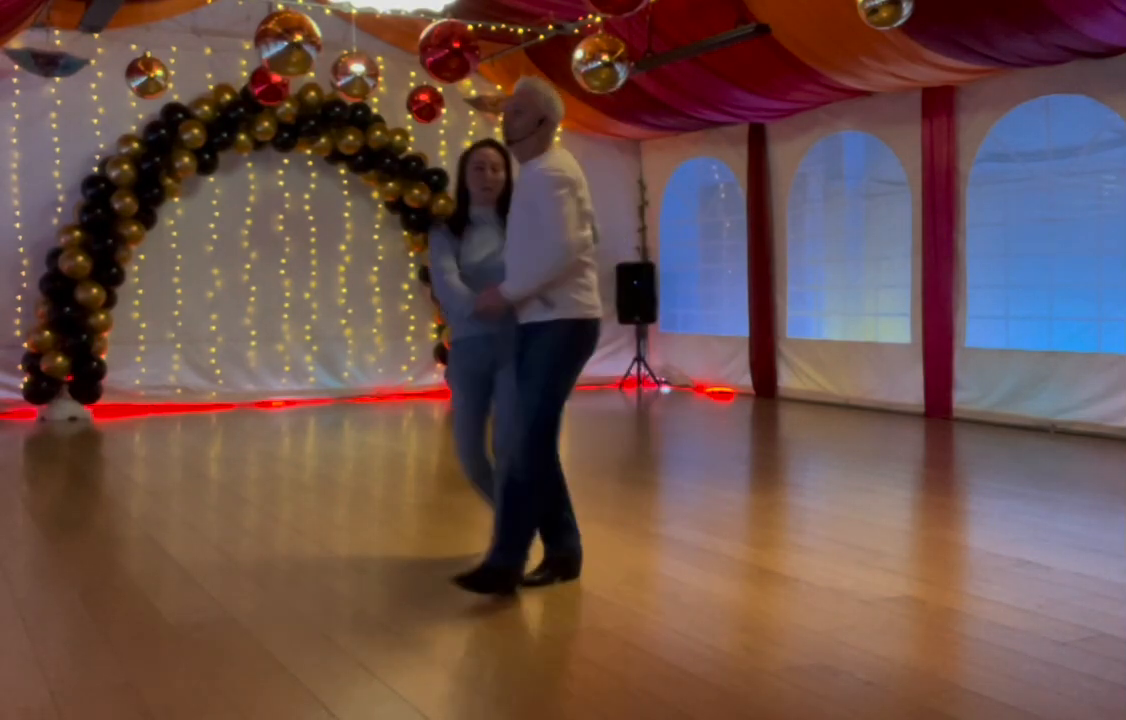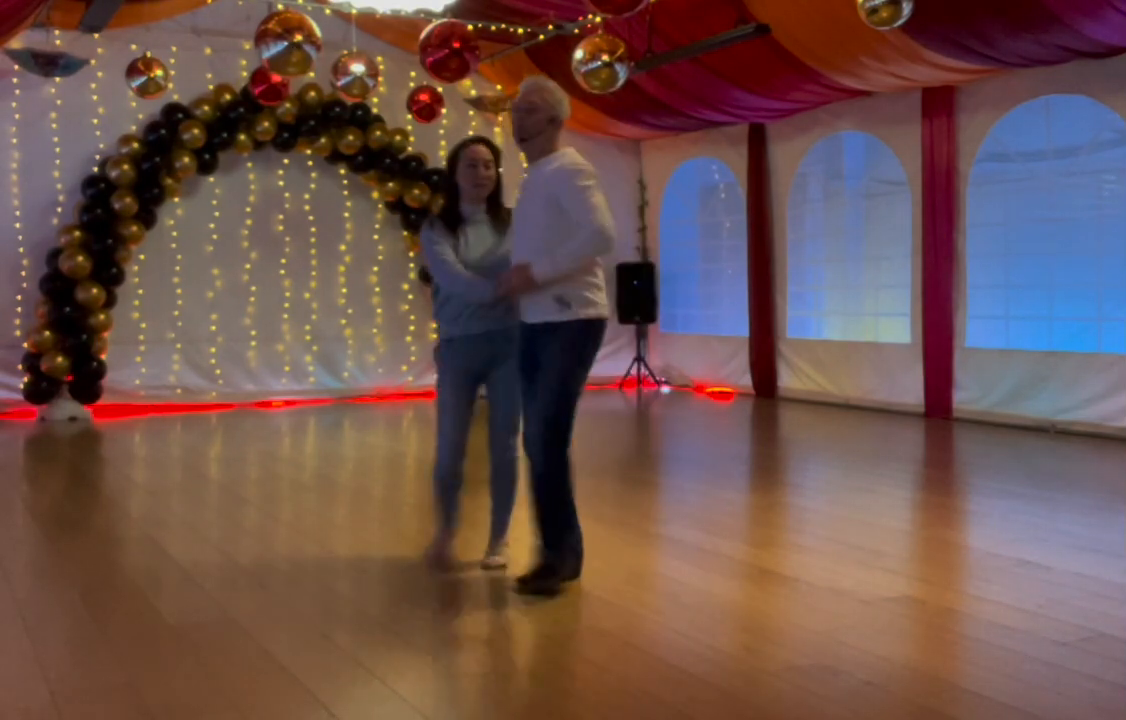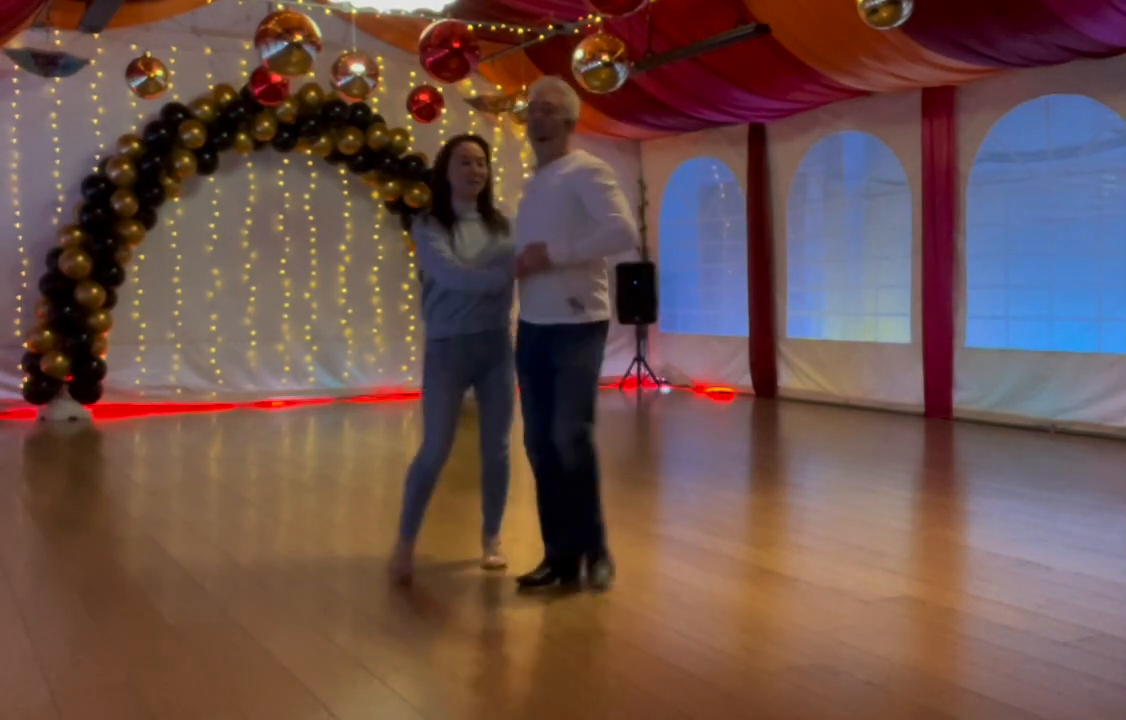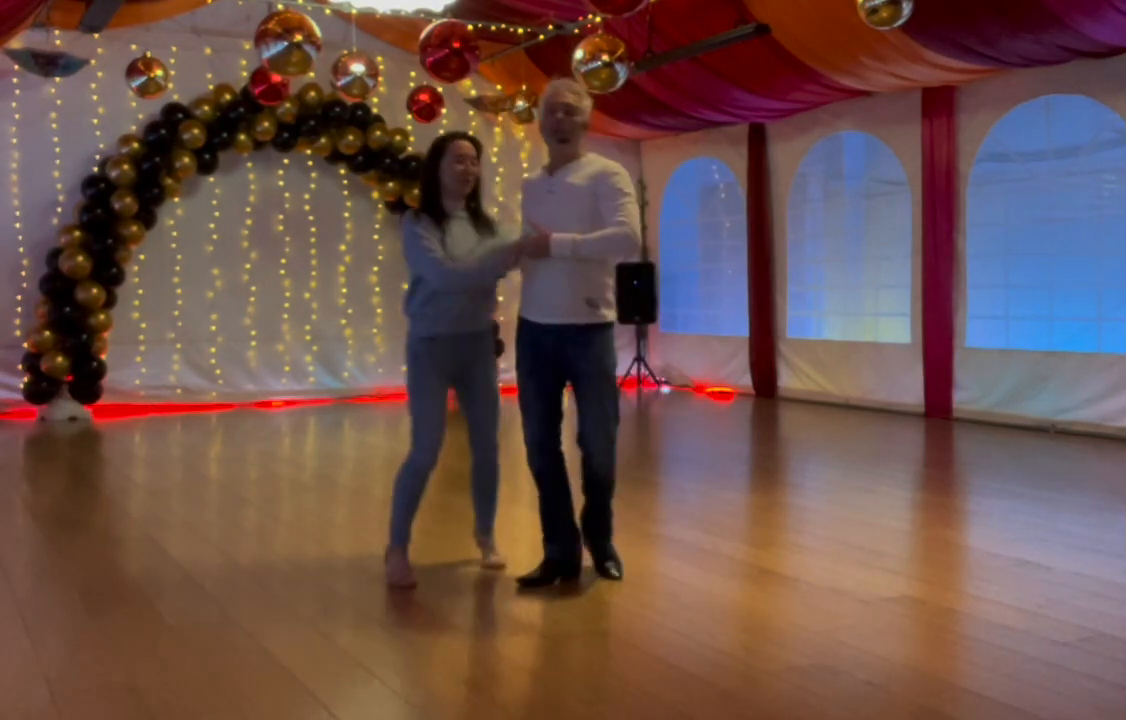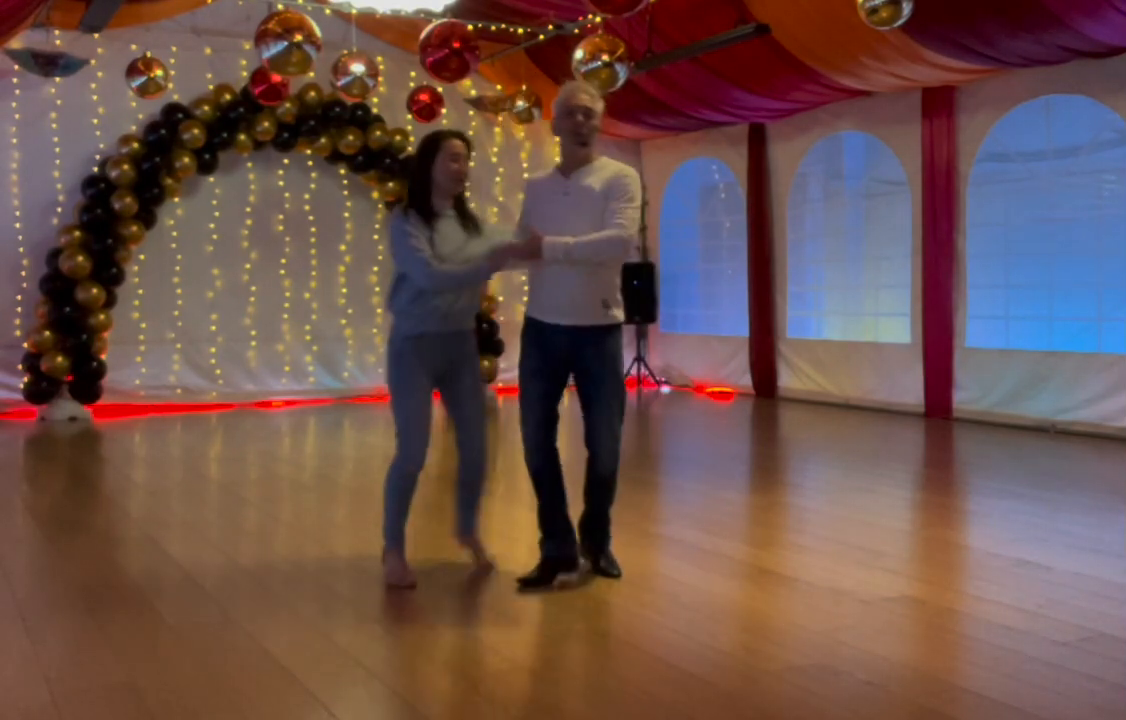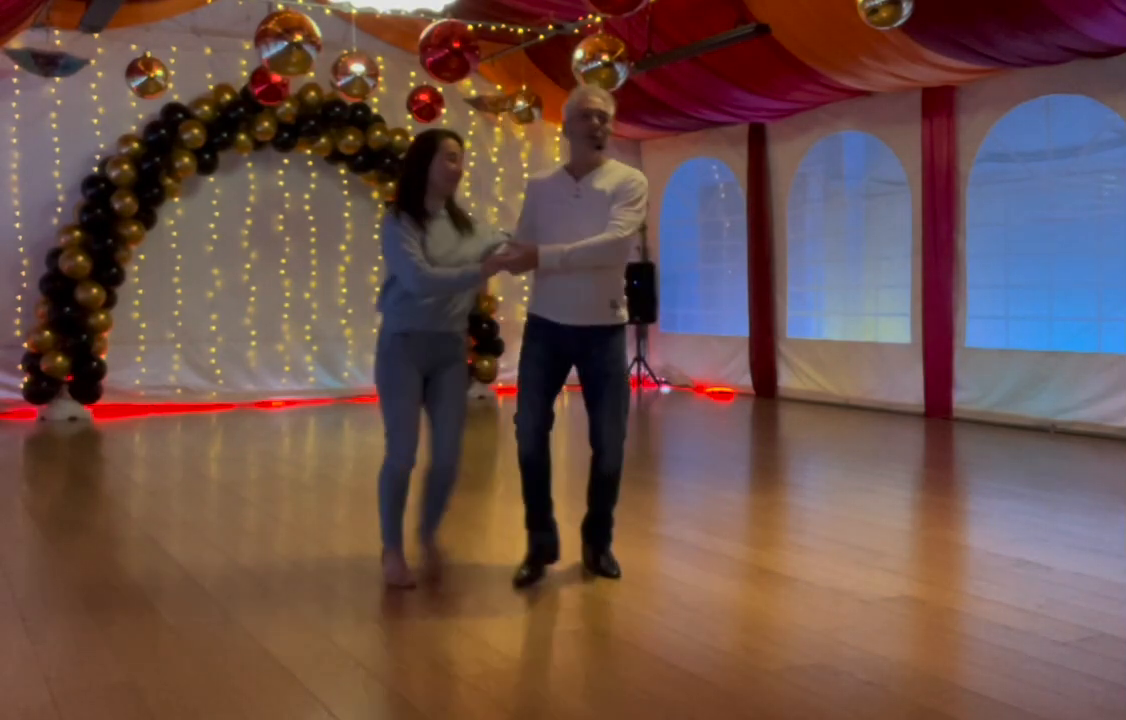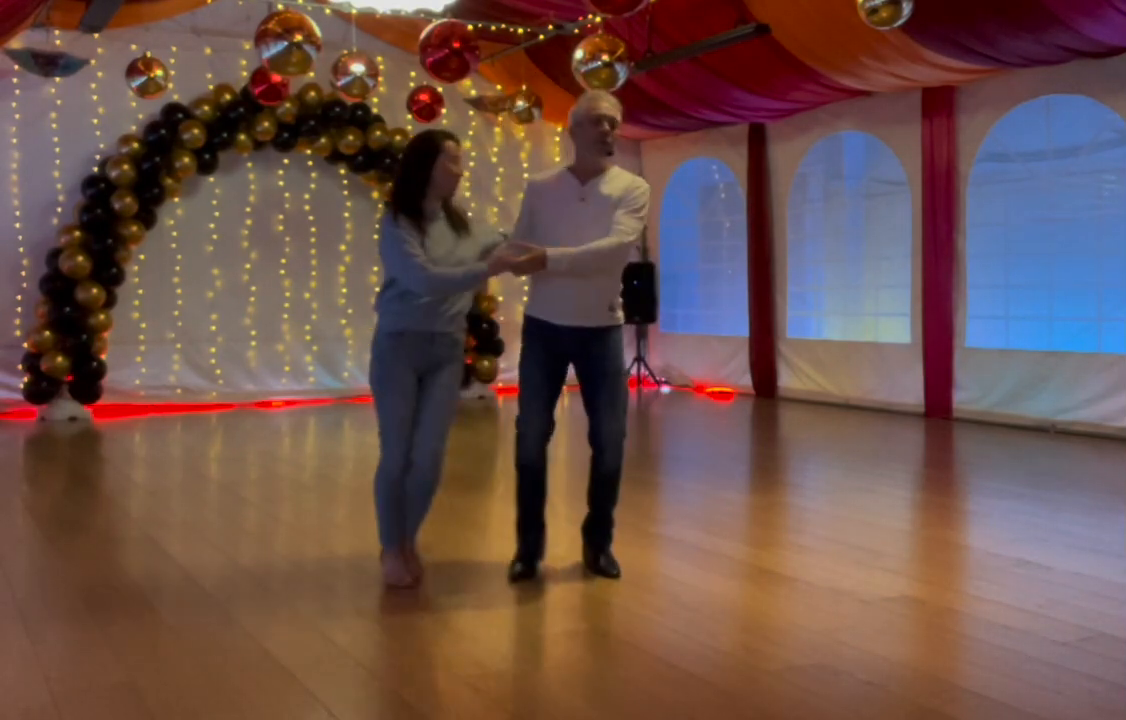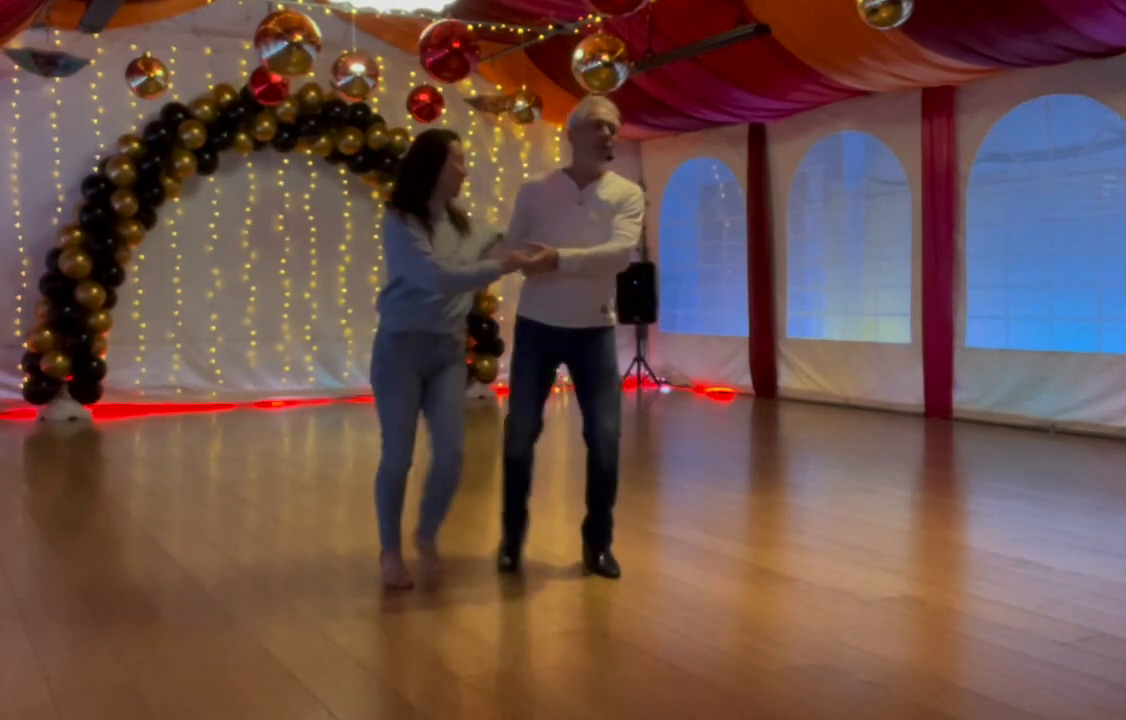
dt=0.1s
person 1, frame 1
left shoulder: (547, 172)
right shoulder: (544, 172)
left elbow: (566, 250)
left wrist: (507, 292)
left hip: (563, 323)
right hip: (542, 323)
left knee: (532, 438)
right knee: (532, 437)
left ankle: (506, 560)
right ankle: (562, 551)
person 1, frame 2
left shoulder: (568, 170)
right shoulder: (535, 177)
left elbow: (601, 235)
left wrist: (540, 273)
right wrist: (521, 272)
left hip: (572, 324)
right hip: (534, 324)
left knee: (545, 434)
right knee: (540, 438)
left ankle: (561, 553)
right ankle: (559, 551)
person 1, frame 3
left shoulder: (587, 171)
right shoulder: (534, 183)
left elbow: (625, 232)
left wrist: (556, 255)
left hip: (577, 327)
right hip: (533, 327)
left knee: (571, 438)
right knee: (539, 441)
left ankle: (593, 548)
right ankle: (562, 553)
person 1, frame 4
left shoulder: (607, 174)
right shoulder: (532, 186)
left elbow: (628, 238)
left wrist: (557, 244)
left hip: (589, 329)
right hip: (534, 328)
left knee: (598, 440)
right knee: (540, 441)
left ankle: (599, 540)
right ankle: (561, 551)
person 1, frame 5
left shoulder: (620, 178)
right shoulder: (535, 187)
left elbow: (622, 241)
left wrist: (548, 248)
left hip: (598, 329)
right hip: (542, 328)
left knee: (603, 442)
right knee: (536, 439)
left ankle: (595, 541)
right ankle: (558, 550)
person 1, frame 6
left shoulder: (630, 182)
right shoulder: (540, 188)
left elbow: (614, 245)
right elbow: (520, 249)
left wrist: (542, 257)
left hip: (605, 329)
right hip: (546, 326)
left knee: (609, 439)
right knee: (529, 430)
left ankle: (598, 542)
right ankle: (541, 543)
person 1, frame 7
left shoulder: (632, 188)
right shoulder: (540, 189)
left elbow: (616, 248)
right elbow: (518, 248)
left wrist: (551, 259)
left hip: (601, 331)
right hip: (543, 326)
left knee: (609, 438)
right knee: (532, 433)
left ankle: (598, 542)
right ankle: (529, 541)
person 1, frame 8
left shoulder: (628, 194)
right shoulder: (536, 191)
left elbow: (621, 252)
right elbow: (511, 248)
left wrist: (561, 258)
left hip: (594, 331)
right hip: (537, 326)
left knee: (605, 434)
right knee: (521, 427)
left ankle: (597, 541)
right ankle: (513, 532)
person 2, frame 1
right shoulder: (448, 233)
right elbow: (445, 284)
left hip: (516, 344)
right hip: (469, 348)
left knee: (507, 443)
right knee: (469, 452)
person 2, frame 2
left shoulder: (512, 226)
right shoulder: (438, 230)
right elbow: (453, 280)
right wrist: (502, 288)
left hip: (507, 344)
right hip: (458, 346)
left knee: (503, 445)
right knee: (449, 449)
left ankle: (498, 537)
right ankle: (446, 529)
person 2, frame 3
left shoulder: (501, 226)
right shoulder: (430, 226)
right elbow: (455, 275)
right wrist: (509, 270)
left hip: (496, 344)
right hip: (447, 346)
left knee: (496, 447)
right knee: (435, 450)
left ankle: (491, 536)
right ankle: (405, 541)
person 2, frame 4
left shoulder: (486, 225)
right shoulder: (419, 224)
left elbow: (509, 255)
right elbow: (443, 277)
right wrist: (502, 264)
left hip: (477, 345)
right hip: (431, 346)
left knee: (486, 447)
right knee: (425, 452)
left ankle: (485, 536)
right ankle: (396, 547)
person 2, frame 5
left shoulder: (472, 224)
right shoulder: (406, 221)
left elbow: (503, 254)
right elbow: (429, 276)
right wrist: (488, 264)
left hip: (461, 344)
right hip: (415, 344)
left knee: (474, 448)
right knee: (412, 452)
left ankle: (468, 530)
right ankle: (393, 549)
person 2, frame 6
left shoulder: (464, 225)
right shoulder: (398, 222)
left elbow: (497, 253)
right elbow: (418, 280)
right wrist: (481, 272)
left hip: (449, 348)
right hip: (402, 345)
left knee: (448, 454)
right knee: (402, 453)
left ankle: (428, 534)
right ankle: (392, 548)
person 2, frame 7
left shoulder: (462, 225)
right shoulder: (397, 223)
left elbow: (499, 248)
right elbow: (424, 279)
right wrist: (487, 270)
left hip: (446, 349)
right hip: (398, 345)
left knee: (430, 455)
right knee: (396, 454)
left ankle: (409, 538)
right ankle: (390, 549)
person 2, frame 8
left shoulder: (458, 222)
right shoulder: (400, 222)
left elbow: (490, 247)
right elbow: (438, 278)
right wrist: (498, 268)
left hip: (448, 349)
right hip: (401, 346)
left knee: (451, 452)
right knee: (398, 454)
left ankle: (426, 536)
right ankle: (391, 550)
